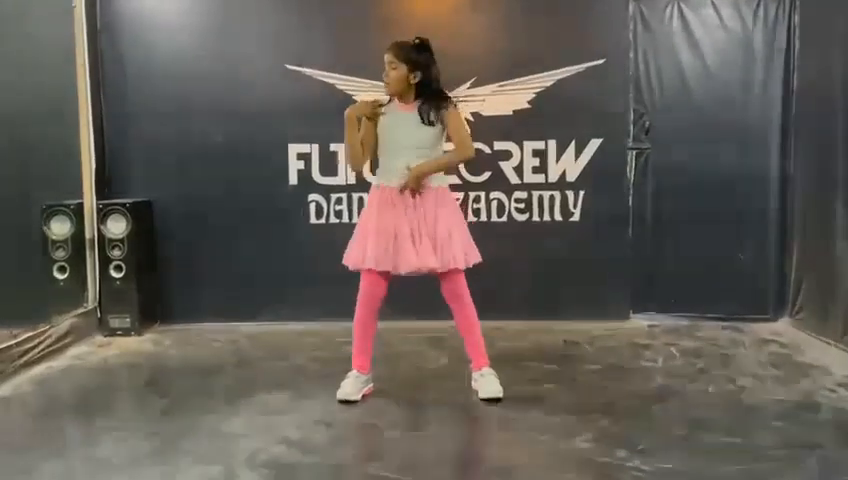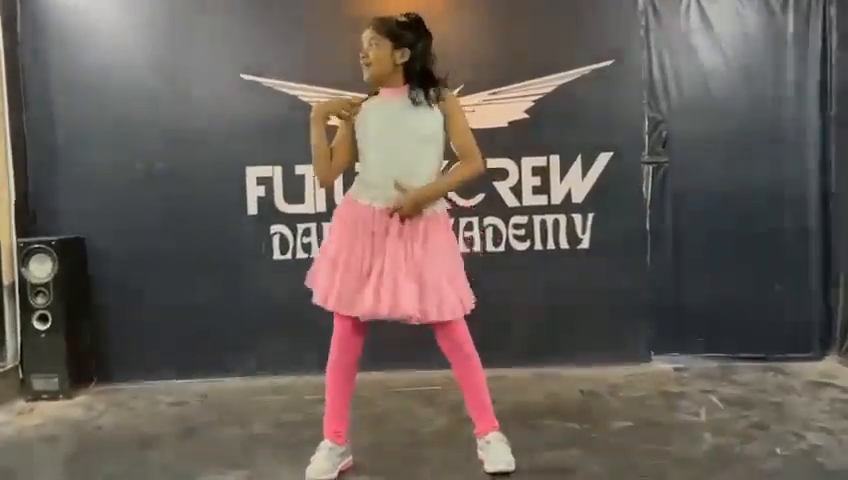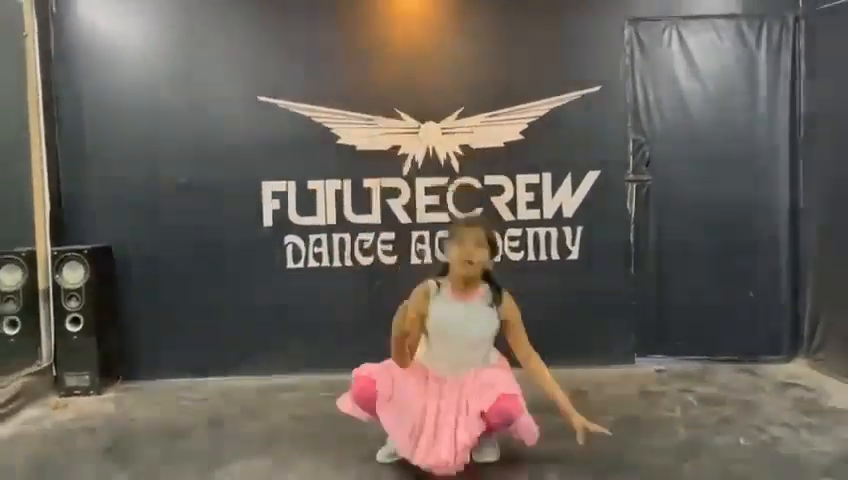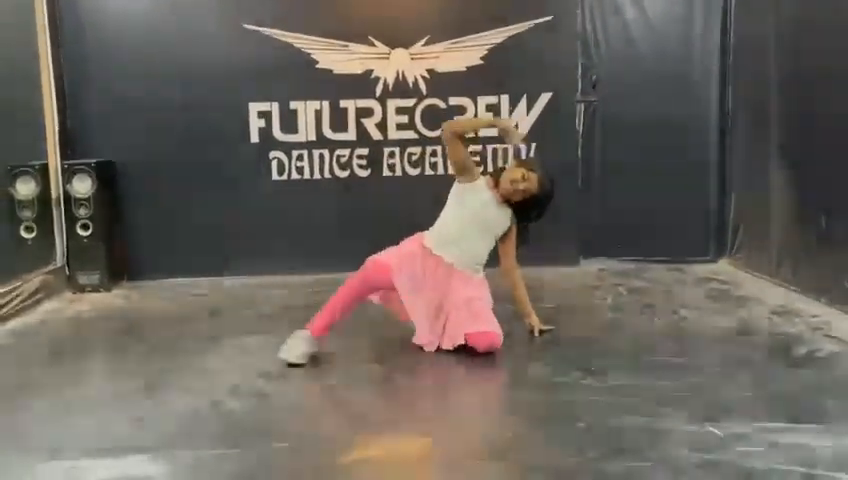
dt=1s
person 1, frame 1
left shoulder: (440, 107)
right shoulder: (377, 112)
left elbow: (465, 149)
right elbow: (356, 162)
left wrist: (421, 171)
right wrist: (352, 118)
left hip: (432, 203)
right hip: (387, 205)
left knee: (456, 291)
right knee: (370, 292)
left ankle: (481, 369)
right ankle: (360, 372)
person 1, frame 2
left shoulder: (439, 99)
right shoulder: (358, 111)
left elbow: (474, 160)
right elbow: (326, 176)
left wrist: (422, 195)
right wrist: (319, 119)
left hip: (422, 228)
right hip: (362, 228)
left knee: (454, 340)
right knee: (345, 341)
left ankle: (489, 435)
person 1, frame 3
left shoulder: (501, 303)
right shoulder: (428, 293)
left elbow: (529, 358)
right elbow: (402, 360)
left wrist: (572, 413)
right wrist: (402, 332)
left hip: (478, 381)
right hip: (425, 377)
left knee: (508, 409)
right knee: (363, 385)
left ankle: (484, 436)
right ankle: (402, 432)
person 1, frame 4
left shoulder: (511, 218)
right shoulder: (471, 179)
left elbow: (510, 267)
right elbow: (449, 130)
left wrist: (530, 315)
right wrist: (498, 124)
left hip: (465, 279)
right hip: (427, 256)
left knee: (488, 343)
right knee: (374, 271)
left ankle: (454, 321)
right ankle: (310, 335)
